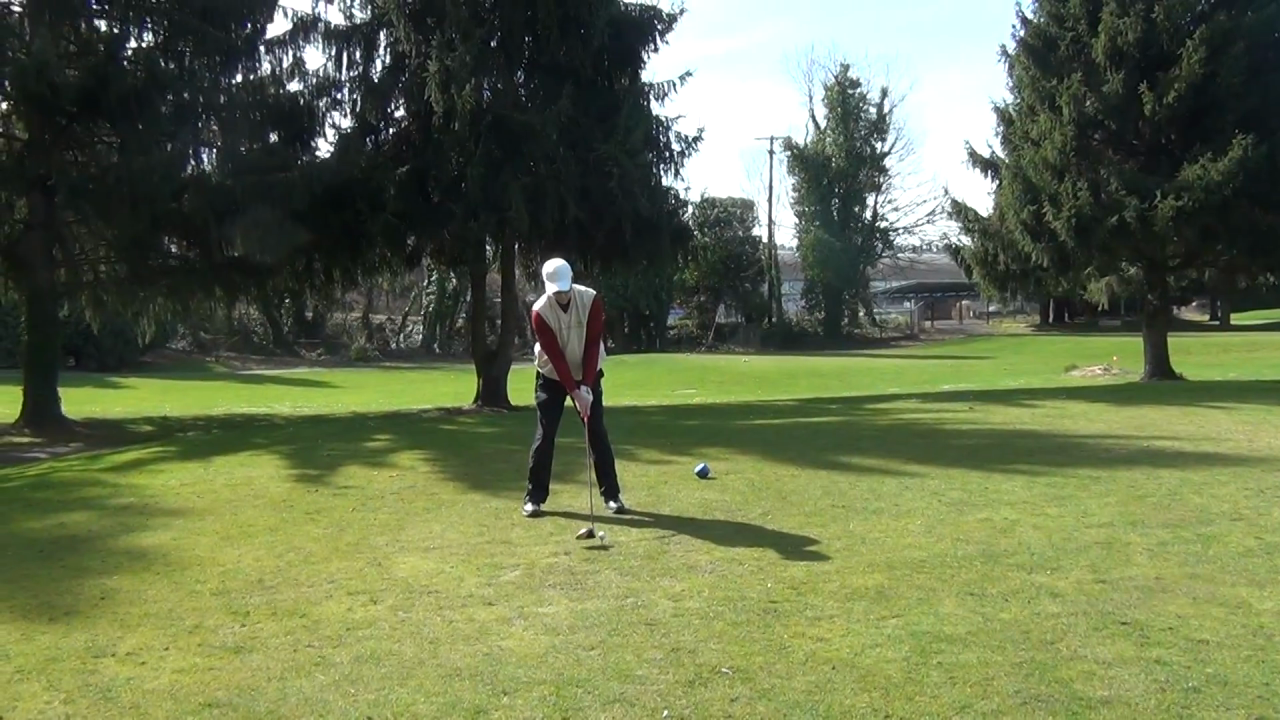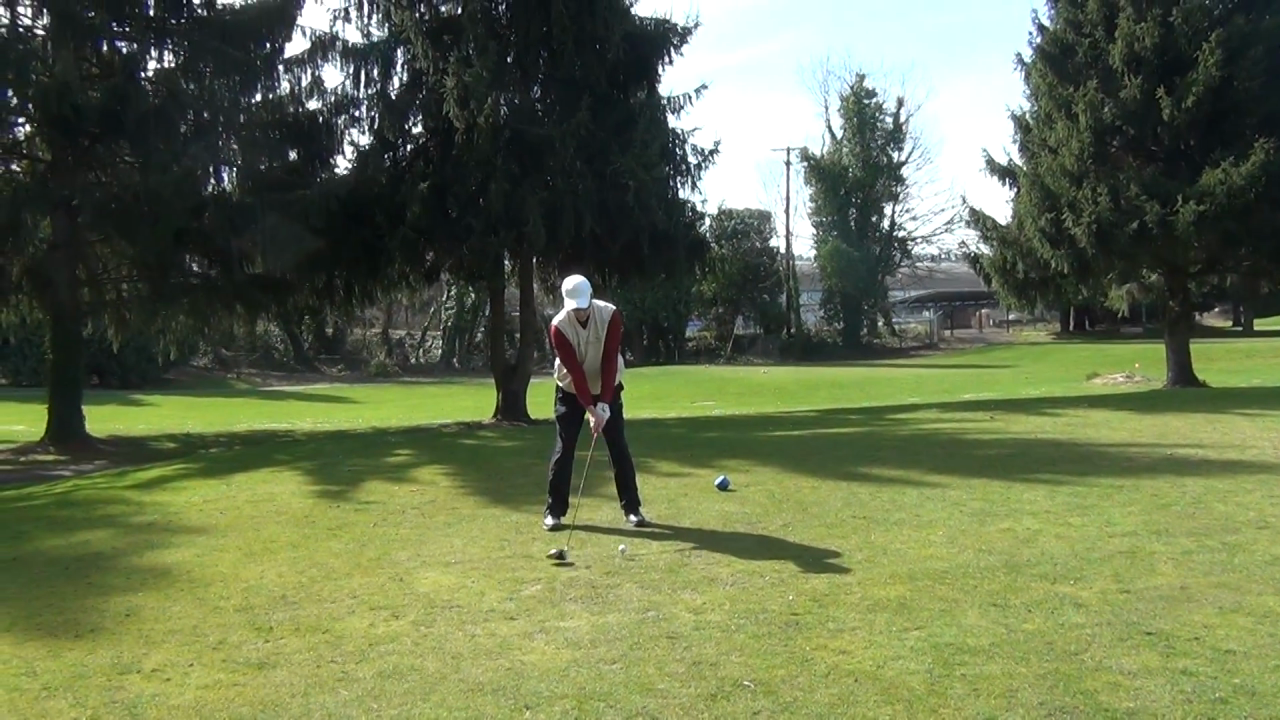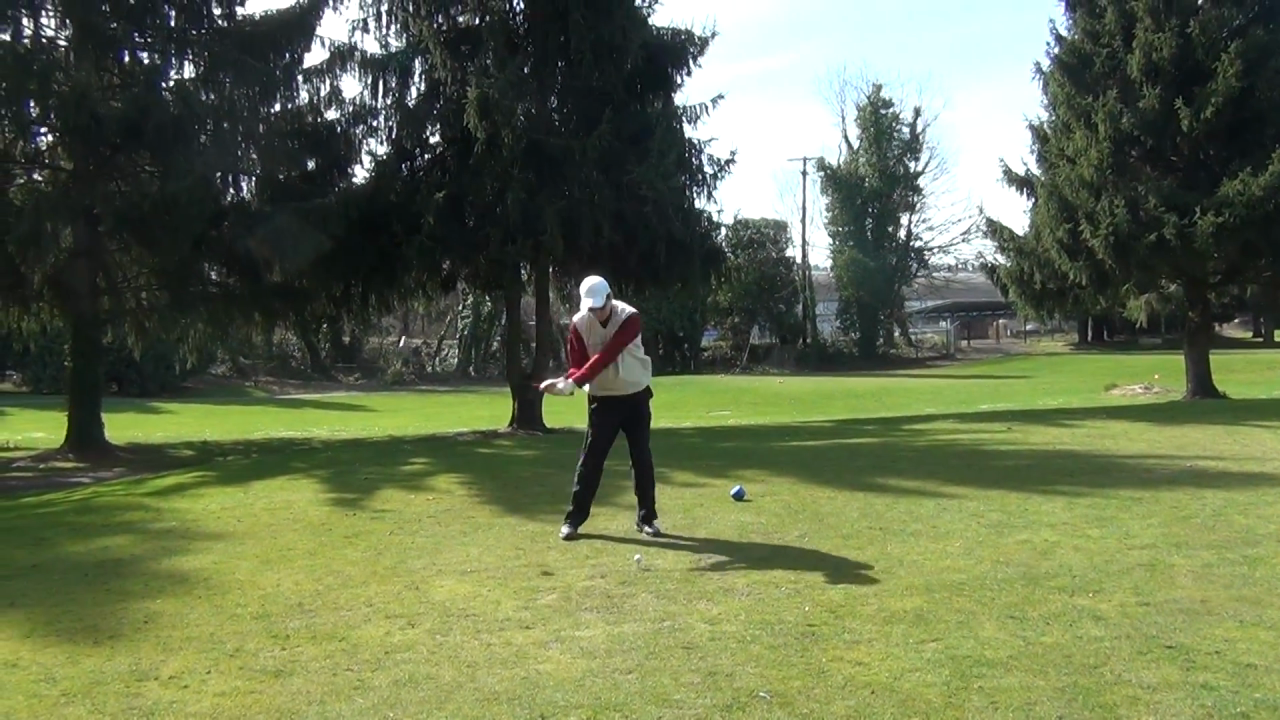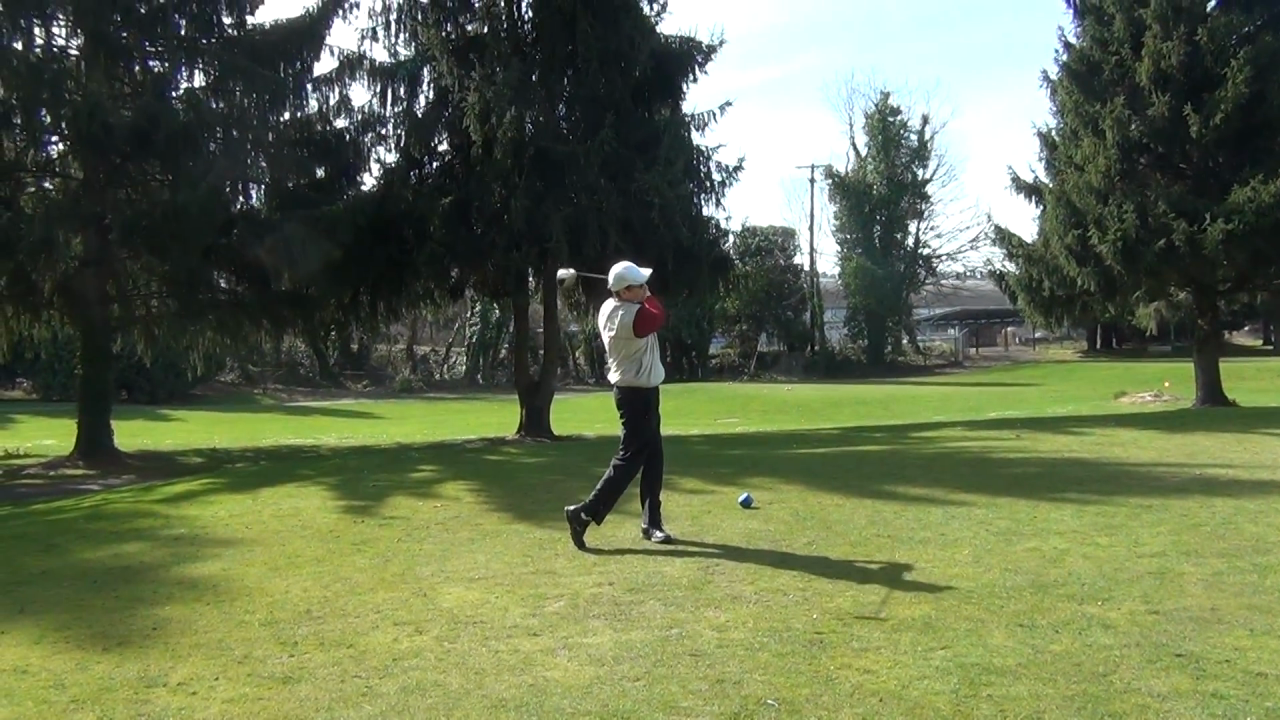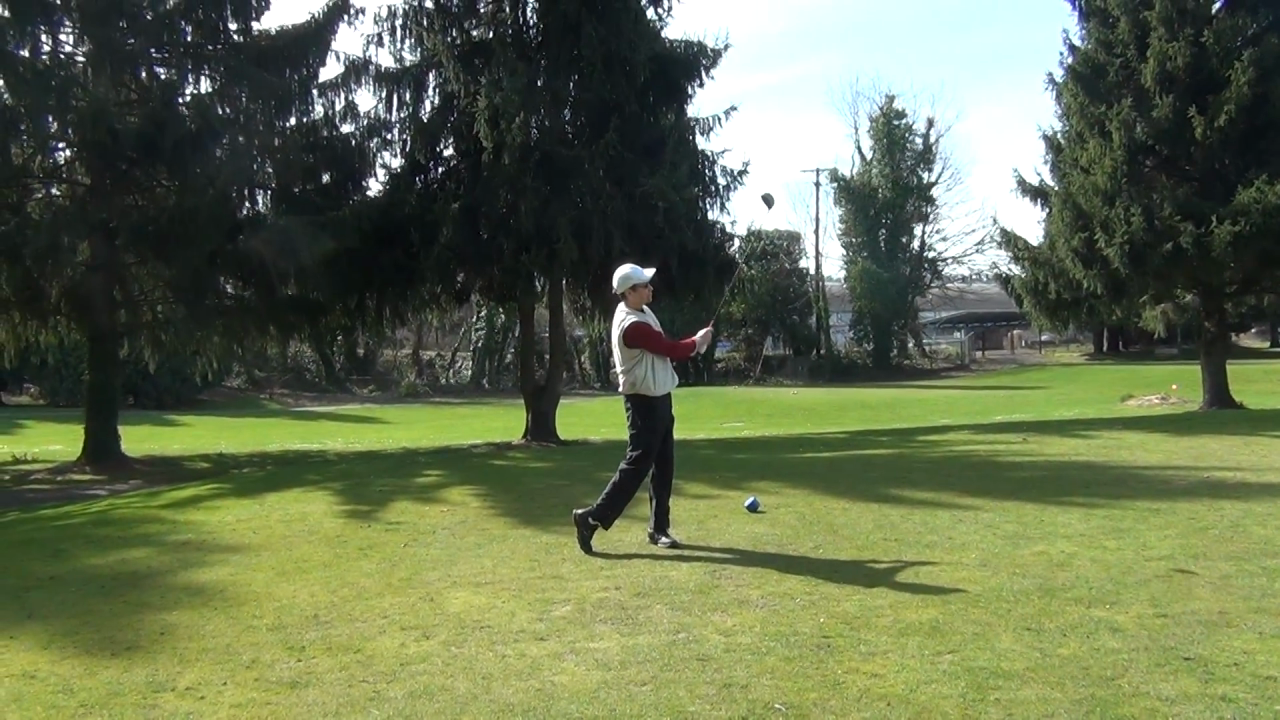
dt=1s
person 1, frame 1
left shoulder: (591, 300)
right shoulder: (540, 312)
left elbow: (593, 346)
right elbow: (555, 356)
left wrist: (586, 386)
right wrist: (574, 392)
left hip: (587, 376)
right hip: (552, 377)
left knee: (597, 433)
right knee: (545, 433)
left ankle: (611, 494)
right ankle: (534, 496)
person 1, frame 2
left shoulder: (610, 315)
right shoulder: (559, 326)
left elbow: (610, 363)
right elbow: (574, 370)
left wrist: (603, 403)
right wrist: (588, 411)
left hip: (606, 390)
right hip: (570, 392)
left knee: (619, 448)
right knee: (564, 449)
left ankle: (631, 507)
right ankle: (554, 510)
person 1, frame 3
left shoulder: (629, 318)
right shoulder: (579, 325)
left elbow: (604, 358)
right elbow: (579, 363)
left wrist: (572, 382)
right wrist: (566, 382)
left hip: (635, 394)
right hip: (603, 399)
left knee: (642, 459)
right knee: (592, 460)
left ankle: (646, 517)
right ankle: (574, 517)
person 1, frame 4
left shoulder: (609, 309)
right shoulder: (635, 316)
right elbow: (659, 317)
left wrist: (642, 296)
right wrist: (646, 296)
left hip: (633, 389)
right hip: (637, 393)
left knee: (652, 457)
right knee: (629, 459)
left ankle: (651, 522)
right ankle: (584, 513)
person 1, frame 5
left shoulder: (641, 312)
right shoulder: (632, 326)
left elbow: (663, 348)
right elbow: (669, 349)
left wrist: (692, 344)
right wrist: (696, 342)
left hip: (658, 397)
right hip: (644, 402)
left knee: (663, 465)
right knee: (637, 465)
left ankle: (658, 527)
right ankle: (592, 517)
